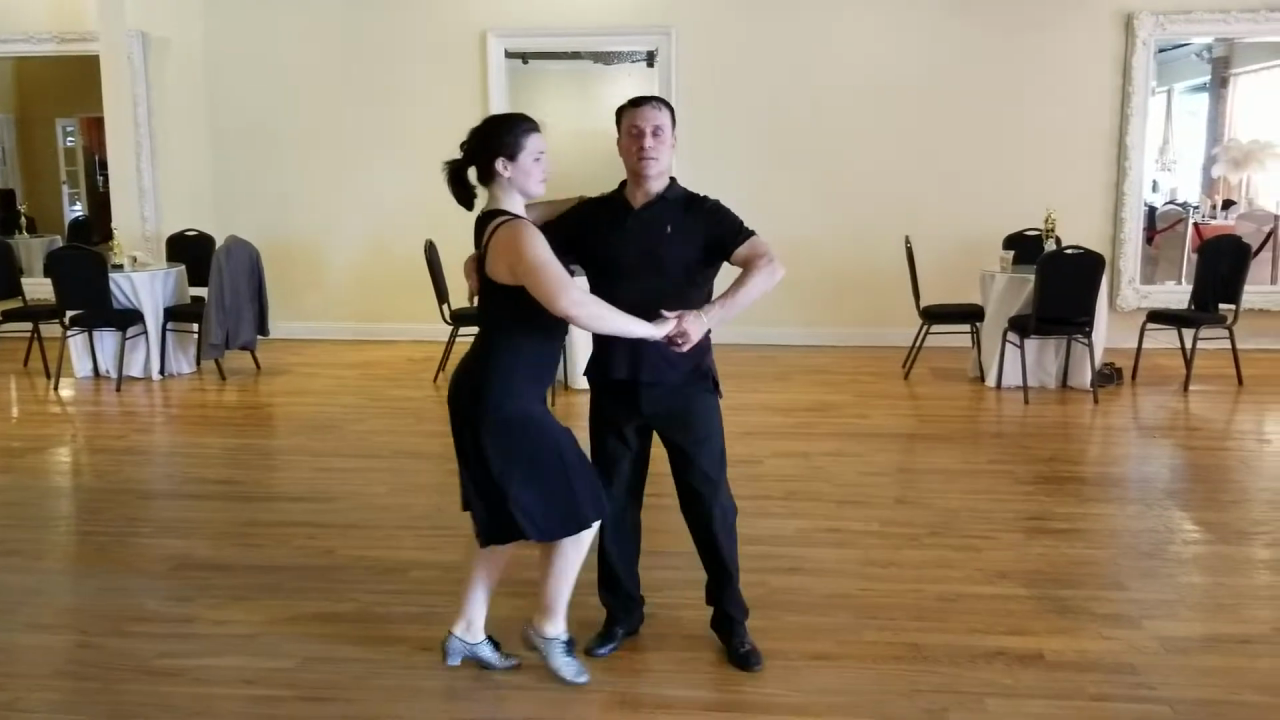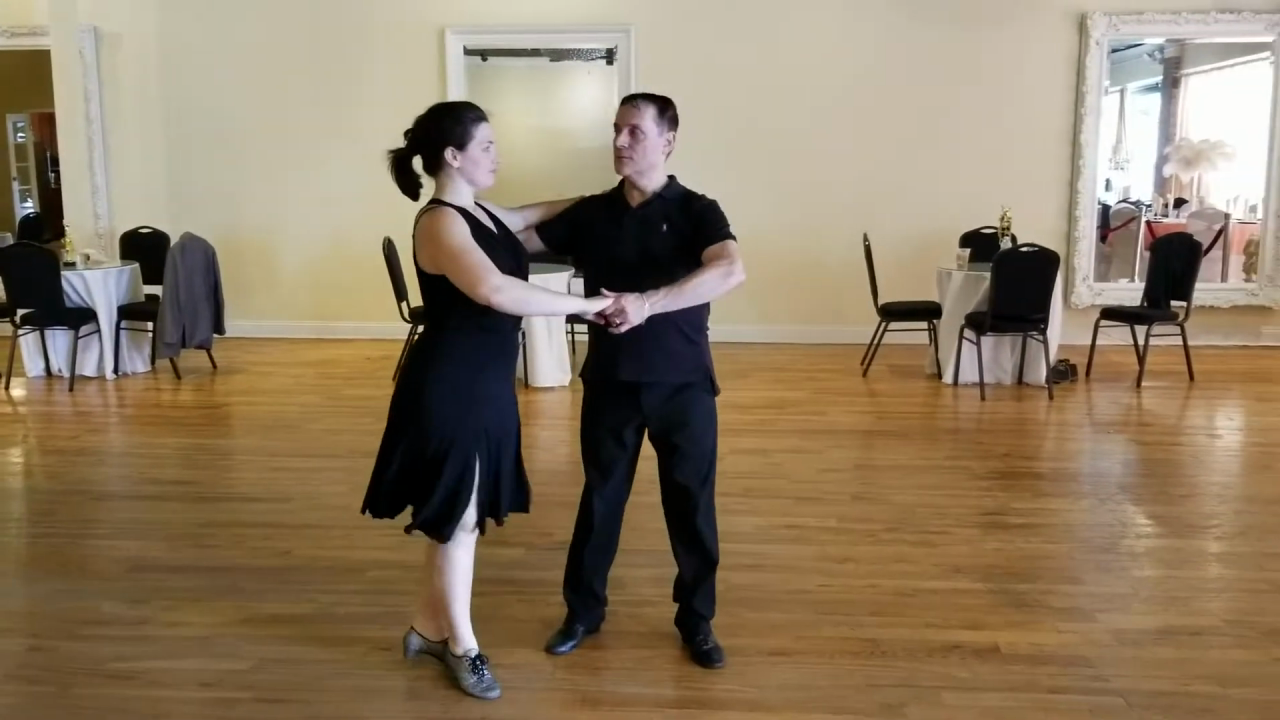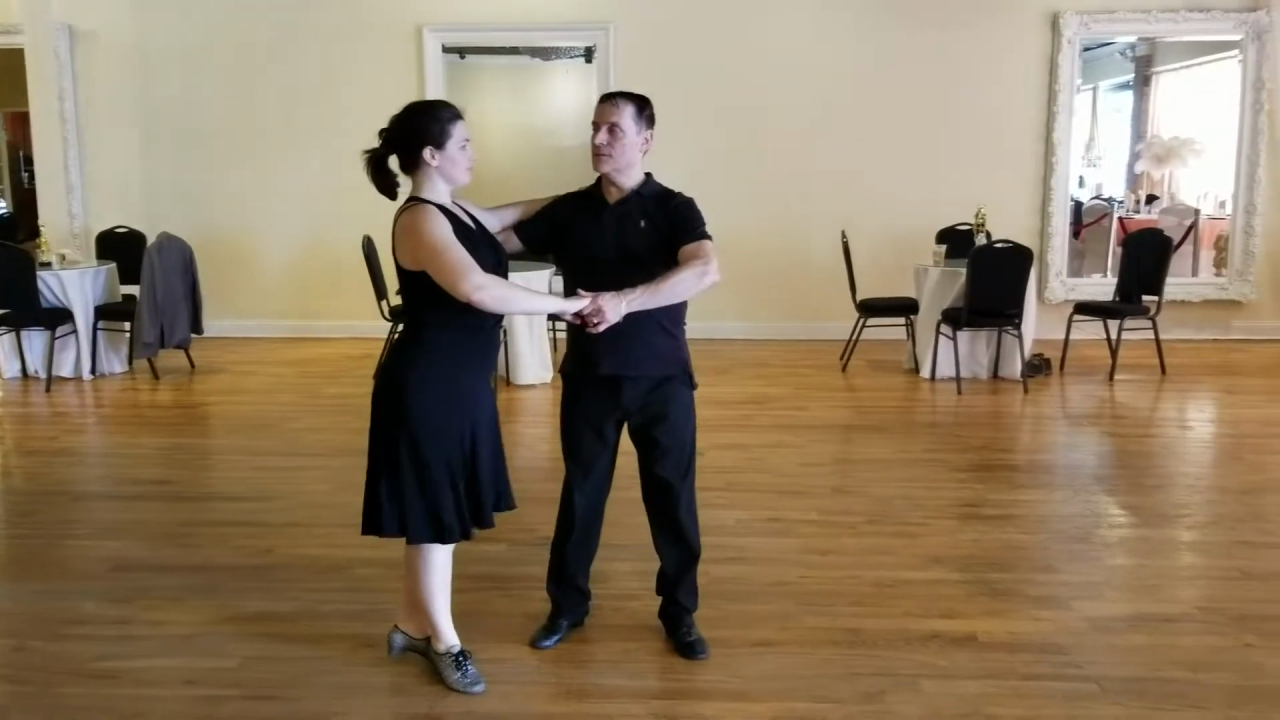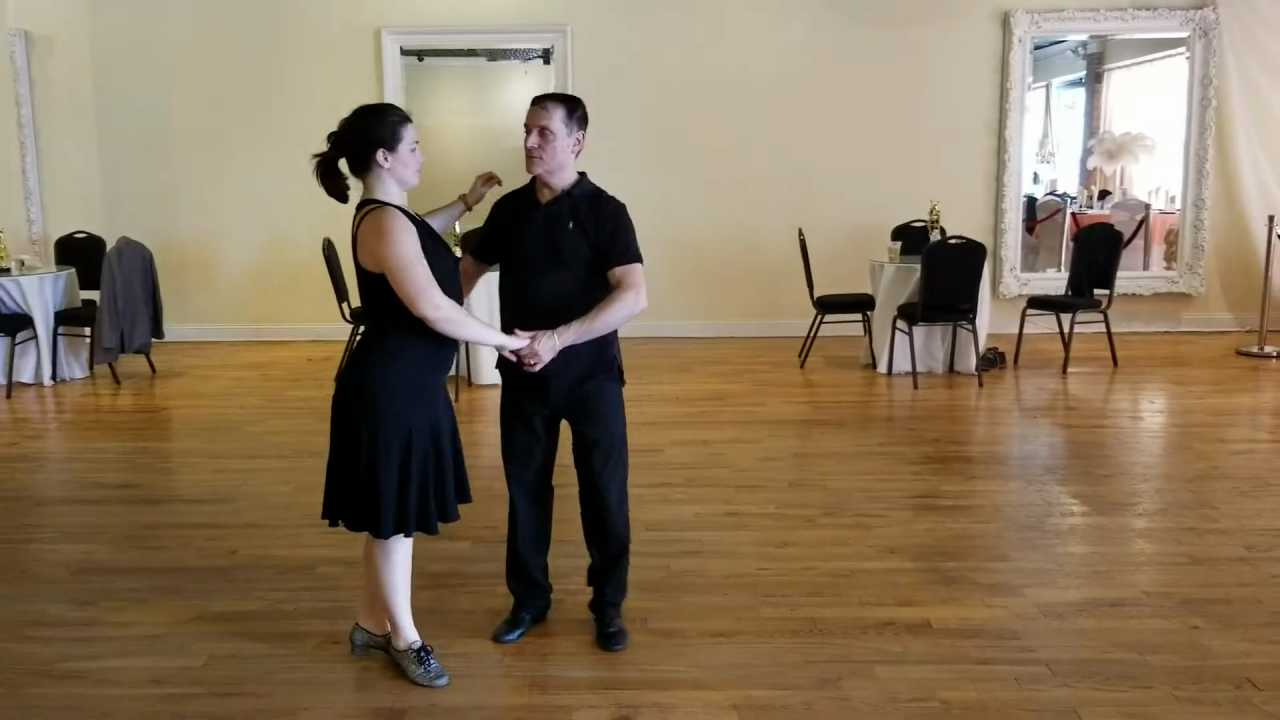
dt=0.5s
person 1, frame 1
left shoulder: (502, 223)
right shoulder: (514, 236)
right elbow: (572, 305)
right wrist: (651, 329)
left hip: (502, 393)
right hip: (502, 400)
left knee: (507, 519)
right knee: (579, 511)
left ankle: (467, 633)
right ankle: (551, 629)
person 1, frame 2
left shoulder: (477, 212)
right shoulder: (440, 222)
left elbow: (530, 218)
right elbow: (495, 291)
right wrist: (583, 304)
left hip: (486, 386)
right hip: (446, 391)
left knee: (460, 516)
right knee: (455, 520)
left ankle: (428, 628)
right ankle: (461, 645)
person 1, frame 3
left shoulder: (450, 212)
right shoulder: (420, 220)
left elbow: (497, 219)
right elbow: (477, 289)
right wrist: (562, 304)
left hip: (460, 384)
right hip: (426, 389)
left knee: (443, 514)
right knee: (432, 517)
left ankle: (412, 626)
right ankle: (443, 641)
person 1, frame 4
left shoulder: (391, 217)
right shoulder: (383, 222)
right elbow: (432, 308)
left wrist: (467, 202)
right wrist: (505, 340)
left hip: (411, 384)
right hip: (389, 388)
left knee: (398, 514)
right knee: (394, 516)
left ankle: (372, 623)
right ankle: (403, 637)
person 2, frame 1
left shoulder: (702, 215)
right shoulder: (588, 216)
left elbow: (769, 266)
left wrist: (708, 315)
left hip: (685, 383)
right hip: (614, 384)
left knee: (709, 503)
right knee: (615, 502)
left ankle: (730, 618)
right ankle: (622, 612)
person 2, frame 2
left shoulder: (696, 211)
right shoulder: (590, 214)
left elbow: (730, 271)
right elbow: (515, 241)
left wrist: (647, 302)
left hip: (683, 384)
right hip: (610, 383)
left knee: (691, 502)
right knee: (601, 497)
left ankle: (696, 619)
right ankle: (583, 609)
person 2, frame 3
left shoulder: (673, 208)
right shoulder: (568, 210)
left elbow: (705, 271)
right elbow: (499, 243)
left wrist: (623, 301)
left hip: (661, 378)
right hip: (589, 377)
left knee: (672, 495)
right knee: (581, 492)
left ankle: (680, 612)
right ankle: (567, 604)
person 2, frame 4
left shoulder: (604, 211)
right shoulder: (509, 209)
left elbow: (633, 296)
right elbow: (469, 268)
left wrist: (559, 338)
left hip: (591, 373)
right hip: (524, 375)
left knee: (604, 487)
right knee: (525, 487)
left ankle: (608, 603)
right ankle: (529, 598)
